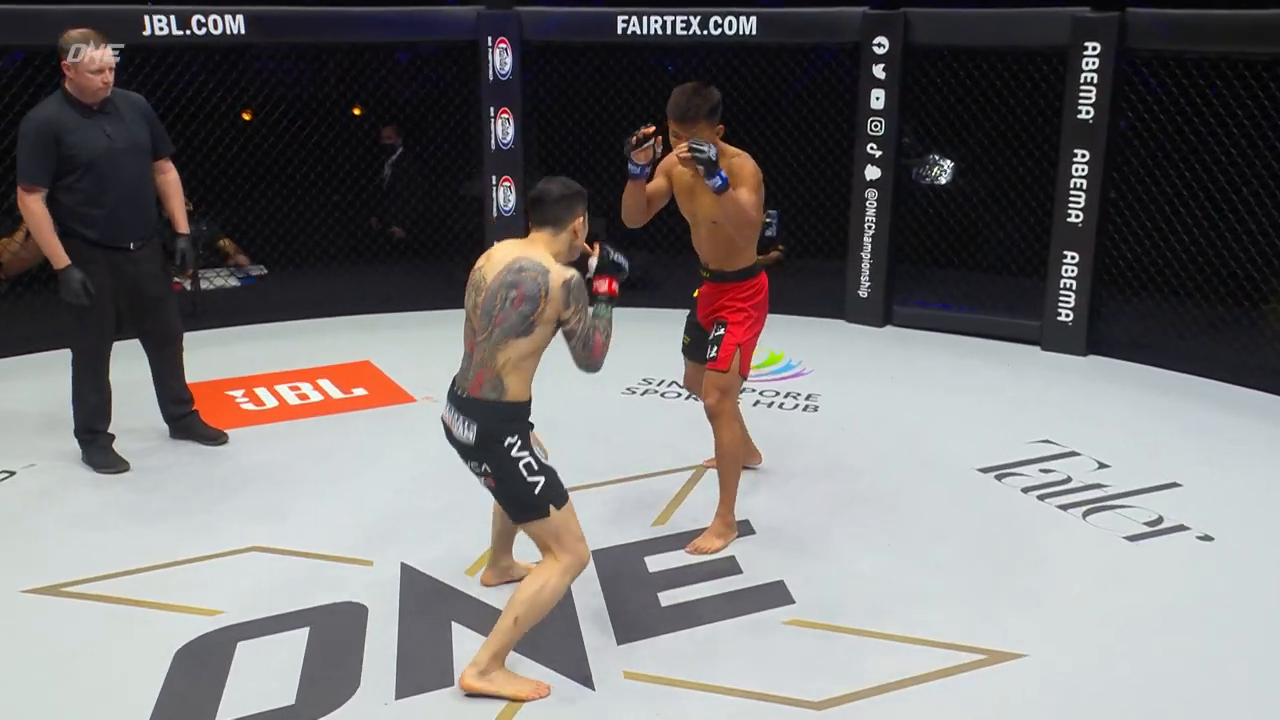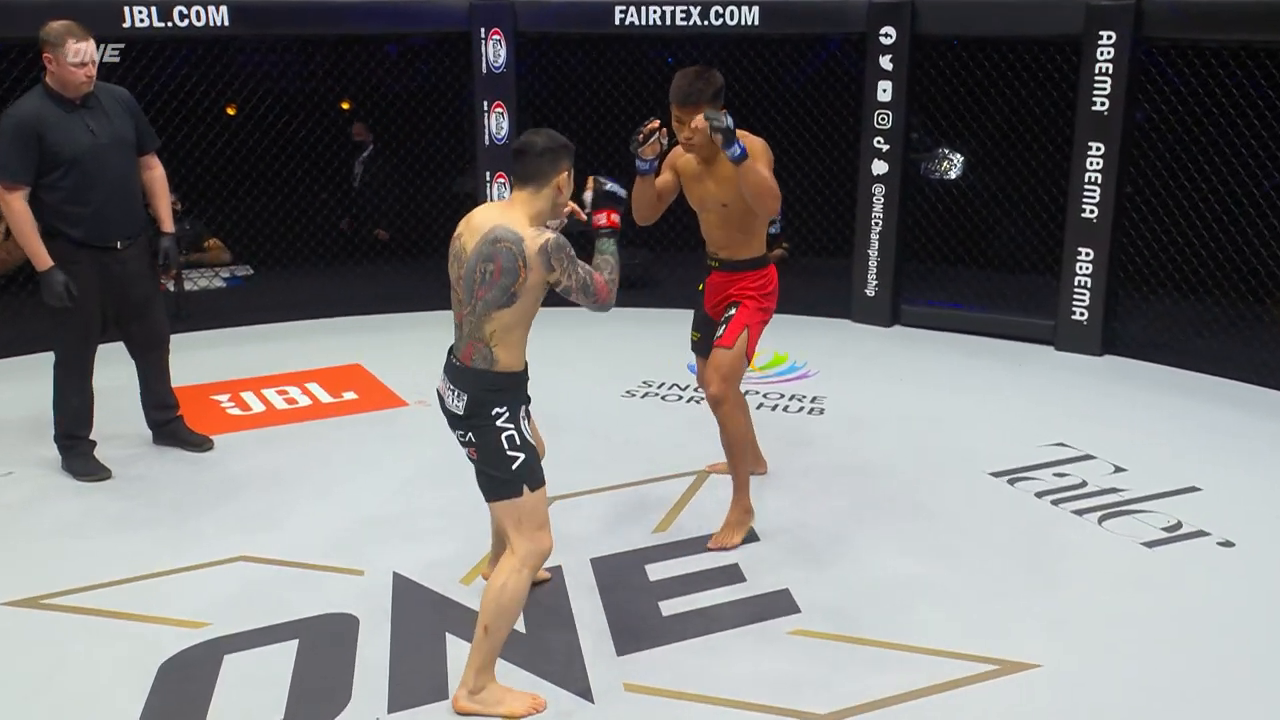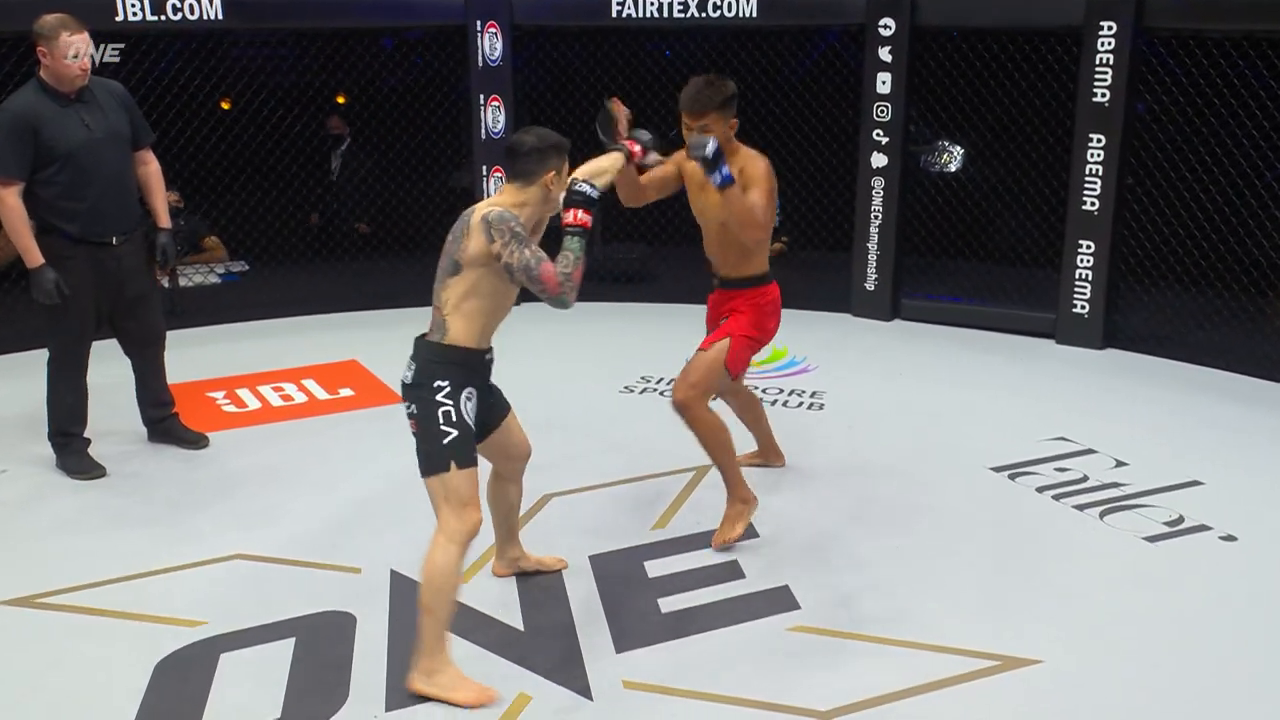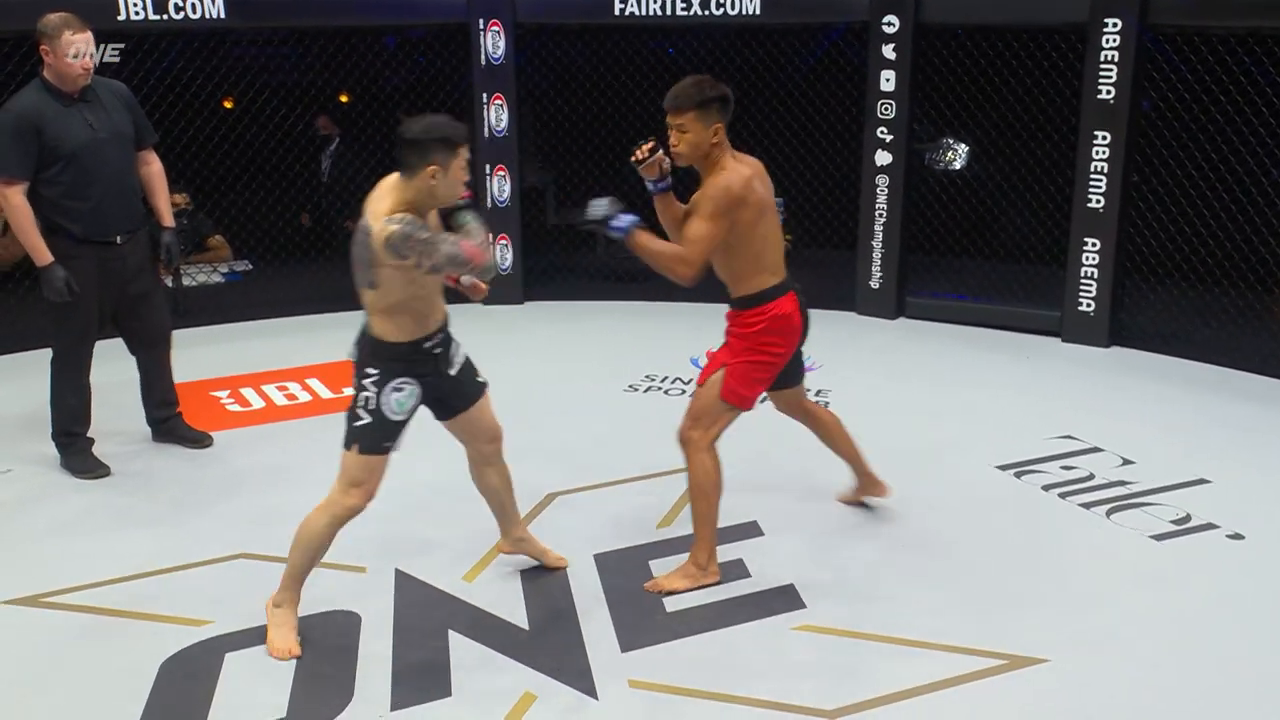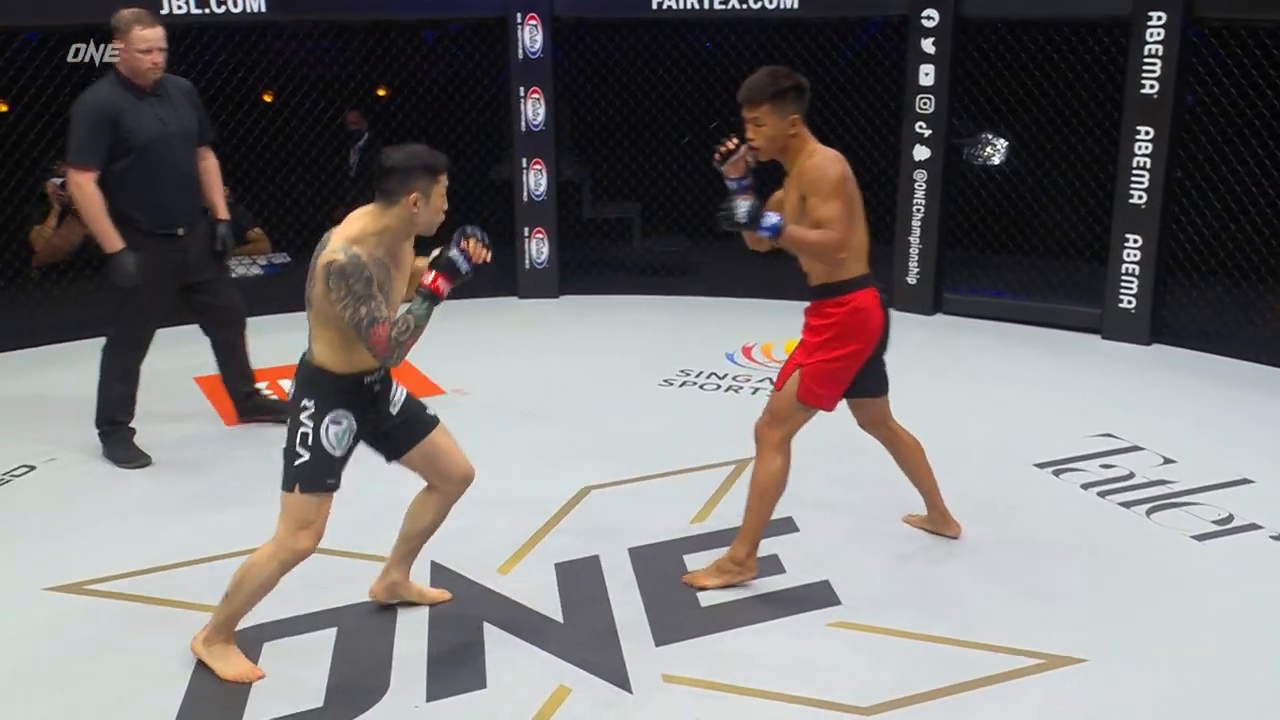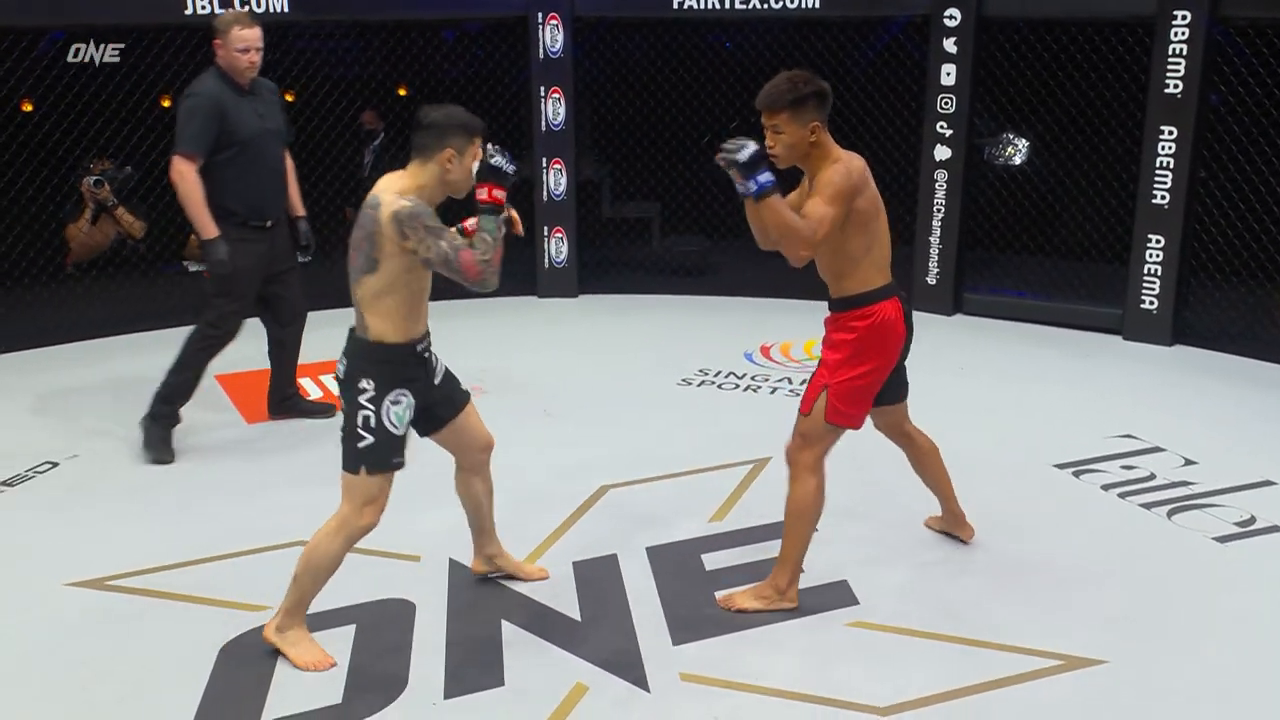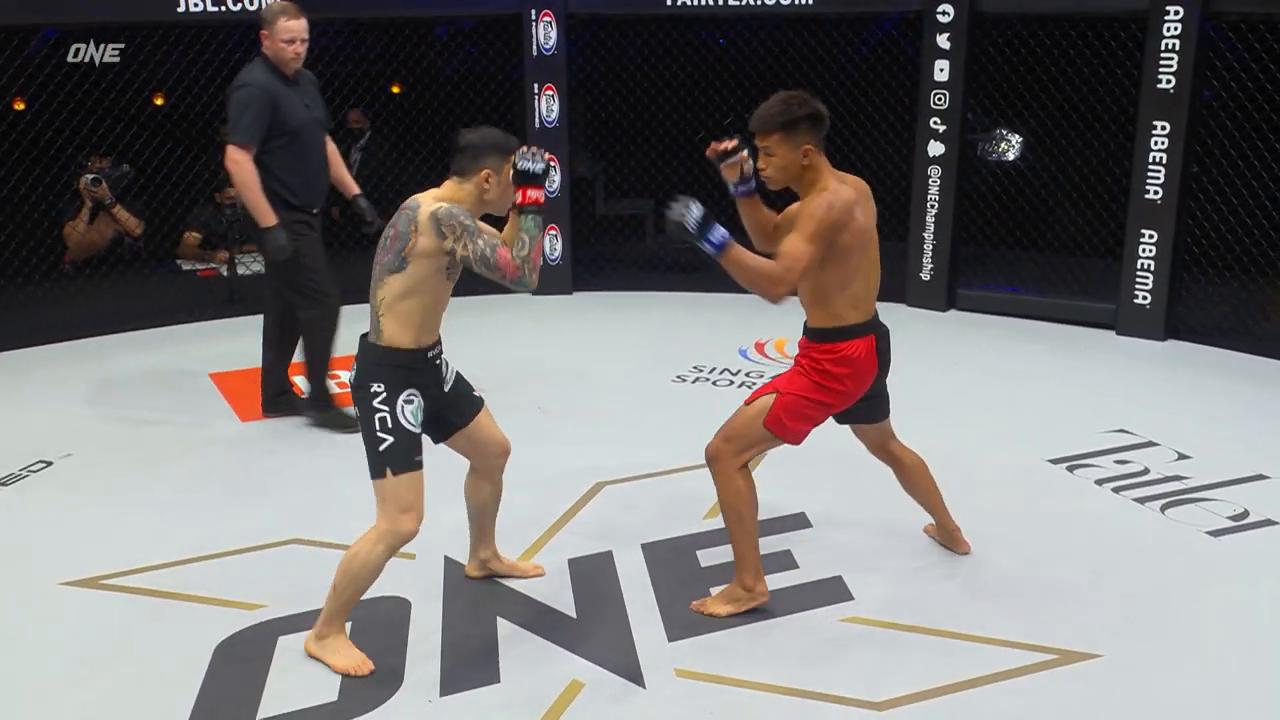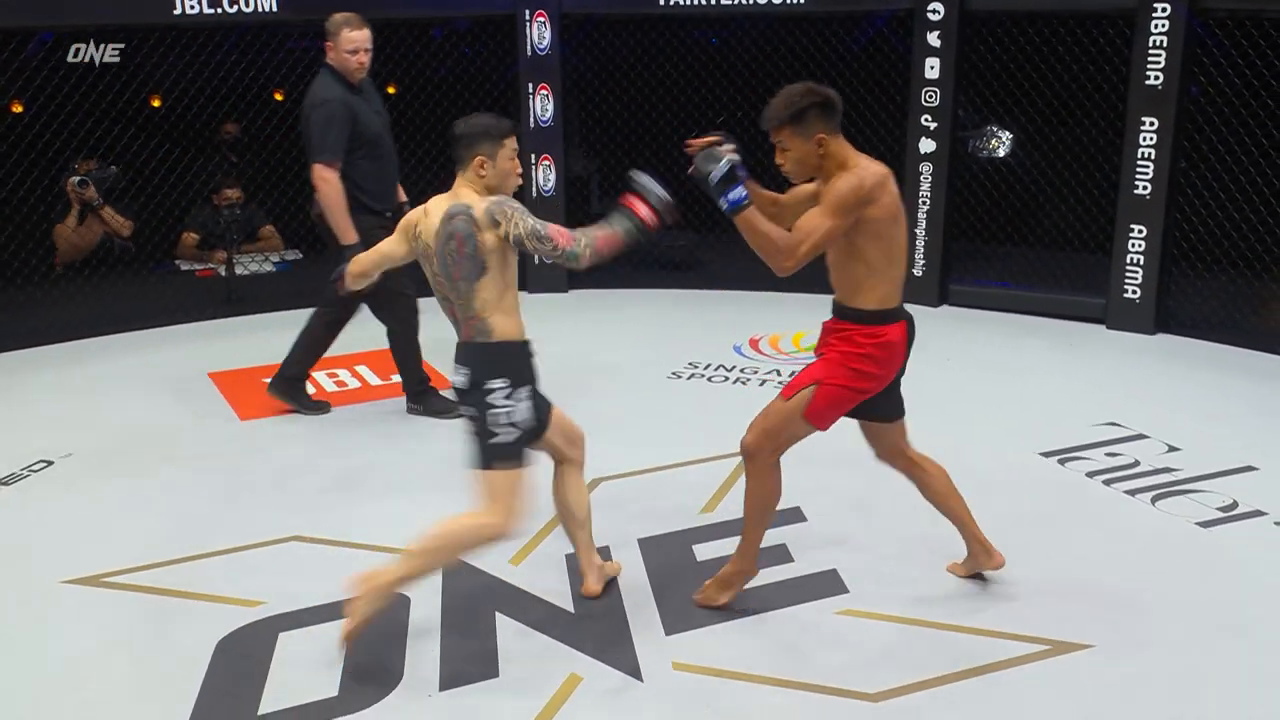
dt=0.3s
person 1, frame 1
left shoulder: (495, 254)
right shoulder: (563, 281)
right elbow: (591, 358)
right wrist: (605, 287)
left hip: (464, 408)
right hip: (496, 427)
left knee: (532, 472)
right knee: (569, 556)
left ankle: (500, 566)
right ankle: (485, 670)
person 1, frame 2
left shoulder: (474, 218)
right shoulder: (543, 246)
right elbow: (602, 297)
left wrist: (555, 219)
right wrist: (607, 222)
left hip: (462, 378)
right hip: (492, 398)
left knee: (531, 456)
right knee: (533, 545)
left ankle: (500, 562)
person 1, frame 3
left shoulder: (509, 206)
right shoulder: (498, 221)
left elbow: (577, 181)
right elbow: (559, 288)
left wrist: (627, 151)
right wrist: (577, 222)
left hip: (463, 369)
right hip: (440, 380)
left knee: (517, 452)
right knee: (459, 523)
left ankle: (509, 555)
right ankle: (431, 666)
person 1, frame 4
left shoulder: (403, 187)
right shoulder: (391, 232)
right elbow: (480, 259)
left wrist: (454, 277)
right wrist: (460, 211)
left hip: (435, 345)
right hip: (388, 362)
left knee: (487, 439)
right knee: (350, 499)
left ankle: (515, 536)
right ankle: (284, 602)
person 1, frame 5
left shoulder: (394, 233)
right shoulder: (345, 258)
right elbow: (388, 348)
left wrist: (448, 260)
right wrist: (438, 283)
left hip: (375, 386)
right hip: (326, 397)
left knee: (455, 474)
right knee: (297, 541)
left ankle: (394, 578)
right ankle: (214, 636)
person 1, frame 6
left shoulder: (404, 186)
right shoulder: (402, 210)
left elbow: (444, 250)
right elbow: (481, 277)
left wrist: (482, 224)
right wrist: (492, 197)
left hip: (415, 354)
right hip: (378, 371)
left knee: (477, 447)
right knee: (360, 515)
left ankle: (488, 555)
right ankle: (287, 622)
person 1, frame 7
left shoulder: (440, 208)
right shoulder: (441, 214)
left elbow: (499, 259)
right elbow: (521, 278)
left wrist: (525, 200)
right wrist: (532, 197)
left hip: (424, 363)
right hip: (387, 378)
left knee: (493, 451)
right knee: (399, 525)
left ankle: (483, 556)
right ankle: (330, 630)
person 1, frame 8
left shoulder: (421, 217)
right shoulder: (493, 212)
left elbow: (357, 273)
right elbow: (576, 250)
right wrist: (638, 215)
left hip: (479, 363)
right hip: (500, 372)
left knee: (571, 446)
right knee: (495, 519)
left ankle: (590, 568)
right ankle: (378, 586)
person 2, frame 1
left shoulder: (740, 166)
right shoulder: (672, 165)
left elbow: (749, 233)
right elbow: (634, 217)
left wrist: (715, 175)
right wrist: (638, 167)
left hip: (742, 294)
right hip: (707, 287)
left knee: (718, 401)
right knee: (698, 384)
left ankle: (725, 520)
right ankle: (745, 452)
person 2, frame 2
left shoulder: (752, 147)
right shoulder: (679, 157)
left elbow: (770, 207)
right elbow: (644, 215)
left wrist: (732, 147)
right wrist: (646, 161)
left hip: (751, 283)
right hip: (713, 277)
left knee: (720, 390)
right knee: (711, 381)
left ankle: (741, 506)
right ankle: (751, 456)
person 2, frame 3
left shoulder: (753, 167)
right shoulder: (688, 161)
left elbow: (756, 233)
right elbow: (633, 196)
left wrist: (720, 173)
right wrist: (622, 144)
left hip: (750, 303)
right hip: (725, 296)
left knee: (688, 396)
right knee: (726, 387)
left ankle: (739, 499)
right ankle: (768, 450)
person 2, frame 4
left shoulder: (725, 186)
right shoulder: (743, 168)
left elbow: (685, 267)
right elbow: (683, 231)
left wrist: (622, 226)
right wrist: (658, 182)
left hip: (759, 323)
right hip: (783, 309)
left knee: (696, 436)
right knee: (796, 405)
left ankle: (702, 563)
right ankle: (866, 480)
person 2, frame 5
left shoulder: (822, 166)
right shoulder: (797, 173)
left elbow: (835, 246)
right elbow: (759, 242)
left wrist: (767, 218)
right wrist: (738, 182)
left hip: (843, 313)
right hip: (857, 311)
left knee: (772, 432)
right knee: (878, 422)
left ankle: (740, 559)
right ankle: (940, 515)
person 2, frame 6
left shoulder: (841, 173)
right shoulder: (821, 174)
left elbow: (801, 250)
right elbow: (770, 240)
left wrist: (760, 181)
right wrist: (749, 182)
left hip: (864, 325)
right hip: (878, 320)
left knee: (804, 453)
right knee: (896, 425)
left ankle: (781, 585)
right ankle: (955, 519)
person 2, frame 7
left shoulder: (828, 207)
right shoulder: (848, 186)
left elbow: (775, 285)
right elbow: (774, 239)
left wrist: (710, 235)
right wrist: (742, 184)
left hip: (835, 360)
right hip: (866, 348)
left knee: (726, 453)
right knee: (883, 440)
left ankle: (748, 586)
right ankle: (949, 530)
person 2, frame 8
left shoulder: (855, 184)
right shoulder: (857, 173)
left elbow: (787, 257)
right elbow: (782, 212)
left wrist: (729, 195)
right wrist: (735, 171)
left hip: (861, 343)
right hip: (883, 335)
left knee: (758, 444)
right knee: (895, 452)
left ankle: (742, 566)
right ankle: (980, 549)
person 3, frame 1
left shoulder: (135, 107)
right shoulder: (45, 122)
left elbow: (164, 170)
right elbow: (30, 198)
left wrist: (182, 232)
right wrist: (63, 266)
left hip: (145, 249)
right hip: (90, 257)
left knee: (166, 336)
right knee: (92, 349)
left ankle: (182, 417)
right ankle: (93, 439)
person 3, frame 2
left shoulder: (119, 100)
left elbow: (150, 166)
left wrist: (167, 230)
right wrist: (46, 268)
left hip: (133, 249)
right hip: (75, 258)
left knee: (153, 339)
right knee: (75, 353)
left ankle: (165, 423)
right ankle: (74, 446)
person 3, frame 3
left shoulder: (113, 94)
left elbow: (145, 161)
left wrist: (164, 226)
left hip: (129, 244)
right hip: (70, 254)
left knee: (148, 336)
right knee: (70, 351)
left ankle: (161, 420)
right ankle: (68, 443)
person 3, frame 4
left shoulder: (116, 94)
left elbow: (148, 161)
left wrist: (167, 224)
right wrist: (45, 264)
left hip: (133, 244)
right hip: (75, 254)
left knee: (154, 334)
right knee: (73, 349)
left ankle: (165, 420)
right ankle: (72, 442)
person 3, frame 5
left shoulder: (182, 91)
right shoulder: (99, 104)
left elbow: (204, 157)
right elbow: (81, 182)
left wrist: (222, 218)
right wrist: (116, 250)
left hip: (194, 236)
right hip: (143, 244)
left knee: (228, 317)
right knee: (128, 339)
left ankle: (247, 400)
right ankle: (114, 432)
person 3, frame 6
left shoulder: (268, 91)
right shoulder: (205, 98)
right elbow: (183, 170)
left wrist: (299, 216)
right wrist: (212, 239)
left hip: (274, 229)
right hip: (234, 235)
left knee: (290, 314)
right knee: (219, 326)
left ankle: (283, 397)
right ankle: (161, 415)
person 3, frame 7
left shoulder: (305, 80)
right shoulder: (255, 87)
left elbow: (323, 143)
right elbow: (237, 160)
left wrist: (355, 195)
right wrist: (269, 226)
left hip: (304, 215)
right hip: (281, 220)
left knee: (287, 304)
right knee: (320, 303)
left ankle: (276, 393)
right ankle: (320, 400)
person 3, frame 8
left shoulder: (362, 86)
right shoulder: (330, 100)
right elbow: (324, 177)
left wrist: (402, 201)
right wrist: (349, 242)
left hip: (373, 217)
right hip: (359, 222)
left knee: (341, 303)
right knee: (399, 304)
left ankle: (288, 382)
right ankle: (419, 393)
